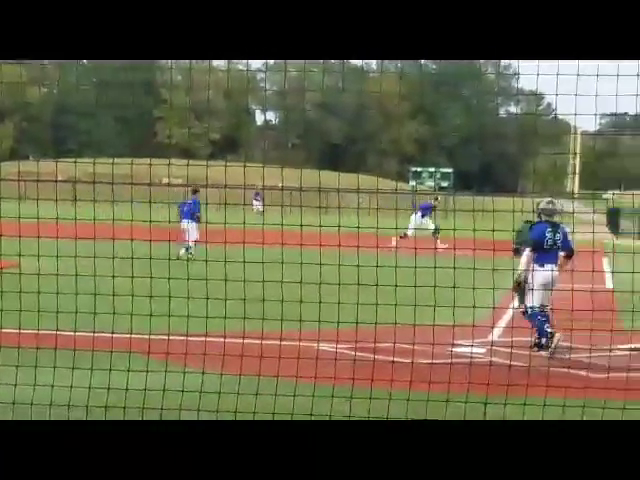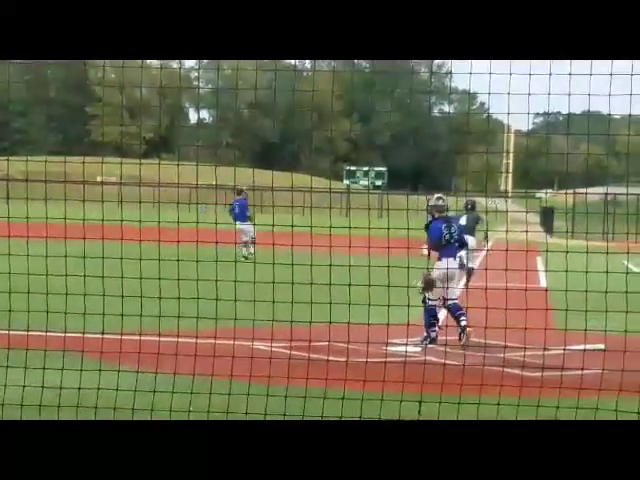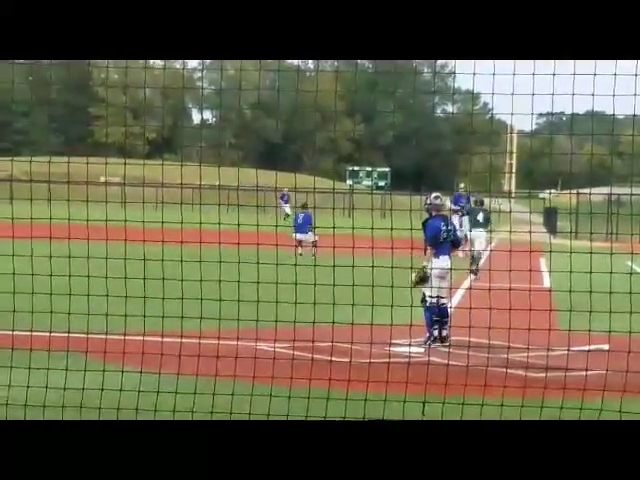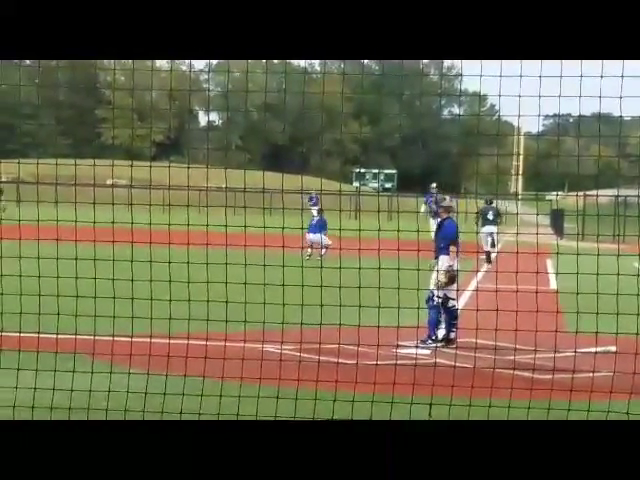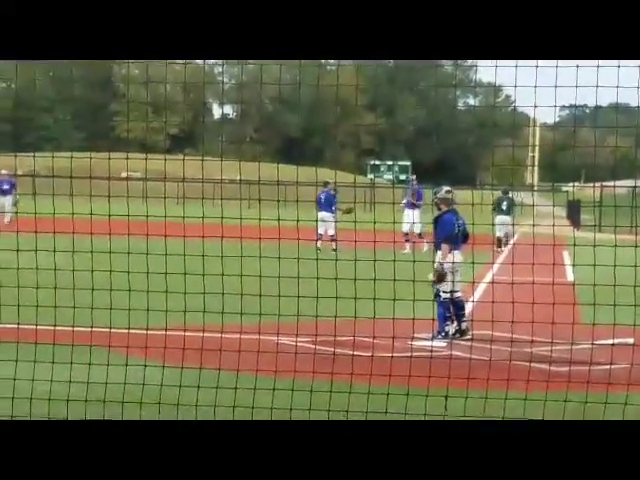
dt=0.7s
person 1, frame 1
left shoulder: (538, 227)
right shoulder: (561, 229)
left elbow: (531, 251)
right elbow: (569, 253)
left wrist: (522, 272)
right wrist: (558, 268)
left hip: (537, 271)
right hip: (552, 271)
left knee: (531, 310)
right knee: (543, 307)
left ankle: (549, 335)
right ankle: (542, 342)
person 1, frame 2
left shoulder: (435, 225)
right shoulder: (454, 223)
left elbow: (435, 249)
right elbow: (462, 244)
left wrist: (430, 273)
left hip: (440, 265)
right hip: (454, 264)
left knee: (430, 301)
right knee: (451, 301)
left ankle: (431, 336)
right ankle: (463, 325)
person 1, frame 3
left shoulder: (432, 222)
right shoulder: (449, 222)
left elbow: (431, 246)
right elbow: (456, 244)
left wrist: (424, 265)
left hip: (435, 262)
right hip: (446, 262)
left knee: (429, 300)
right knee: (442, 300)
left ankle: (433, 336)
right ankle: (443, 335)
person 1, frame 4
left shoulder: (448, 224)
right shoulder: (446, 224)
left elbow: (453, 245)
left wrist: (450, 265)
left hip: (445, 263)
right hip: (446, 264)
left knee: (434, 300)
right knee: (450, 302)
left ankle: (433, 337)
right ankle: (450, 337)
person 1, frame 5
left shoulder: (445, 218)
right shoulder: (457, 216)
left elbow: (445, 242)
right elbow: (465, 238)
left wrist: (440, 263)
left hip: (446, 257)
right hip: (457, 256)
left knee: (443, 295)
right knee: (455, 293)
left ankle: (445, 331)
right ankle: (462, 328)
